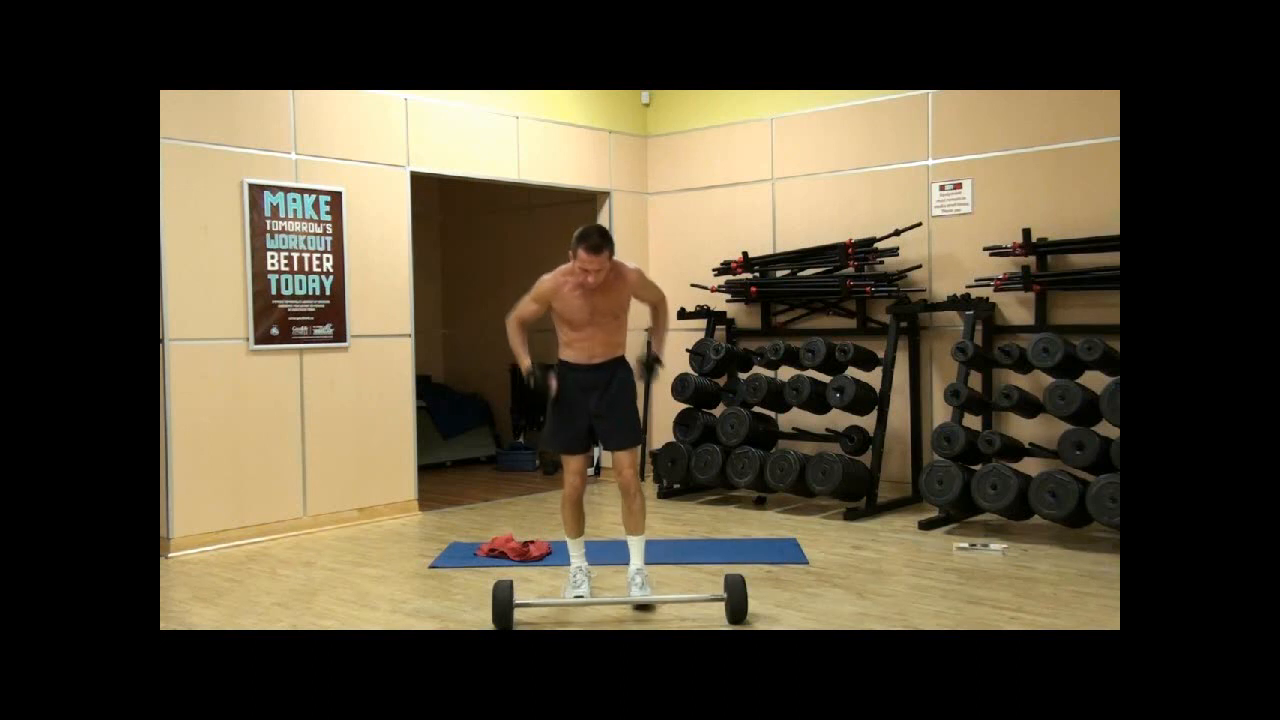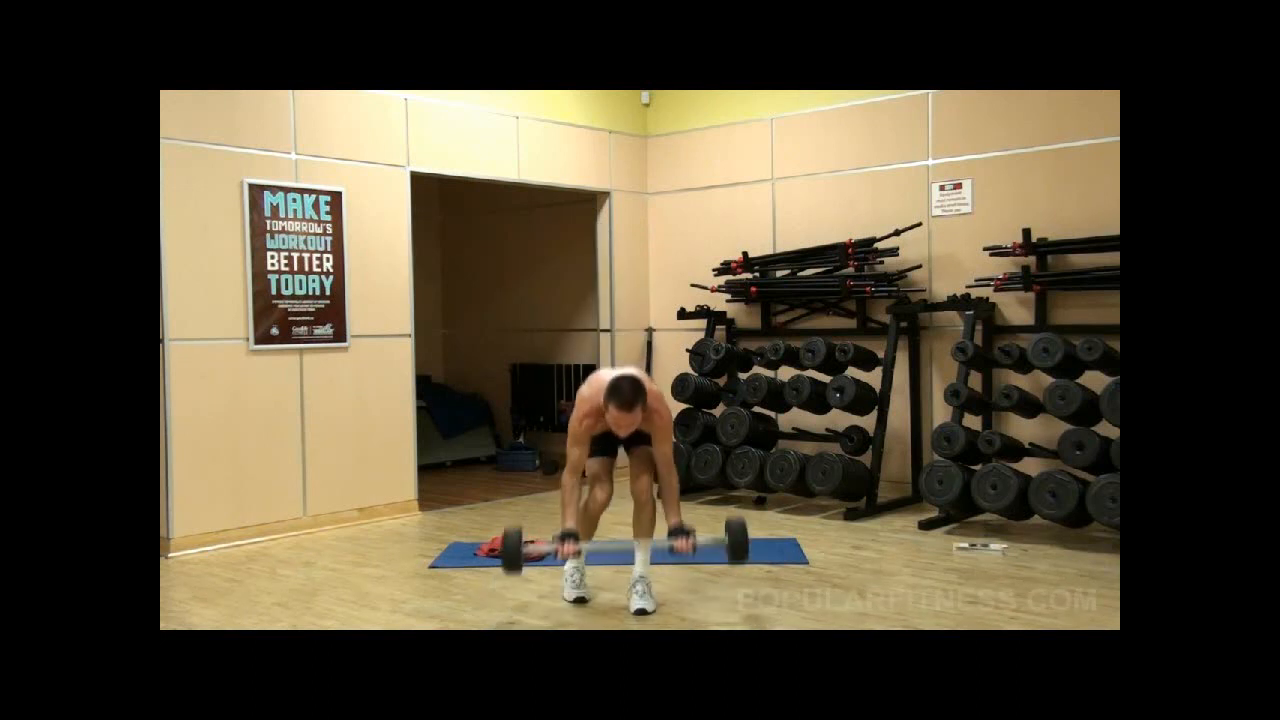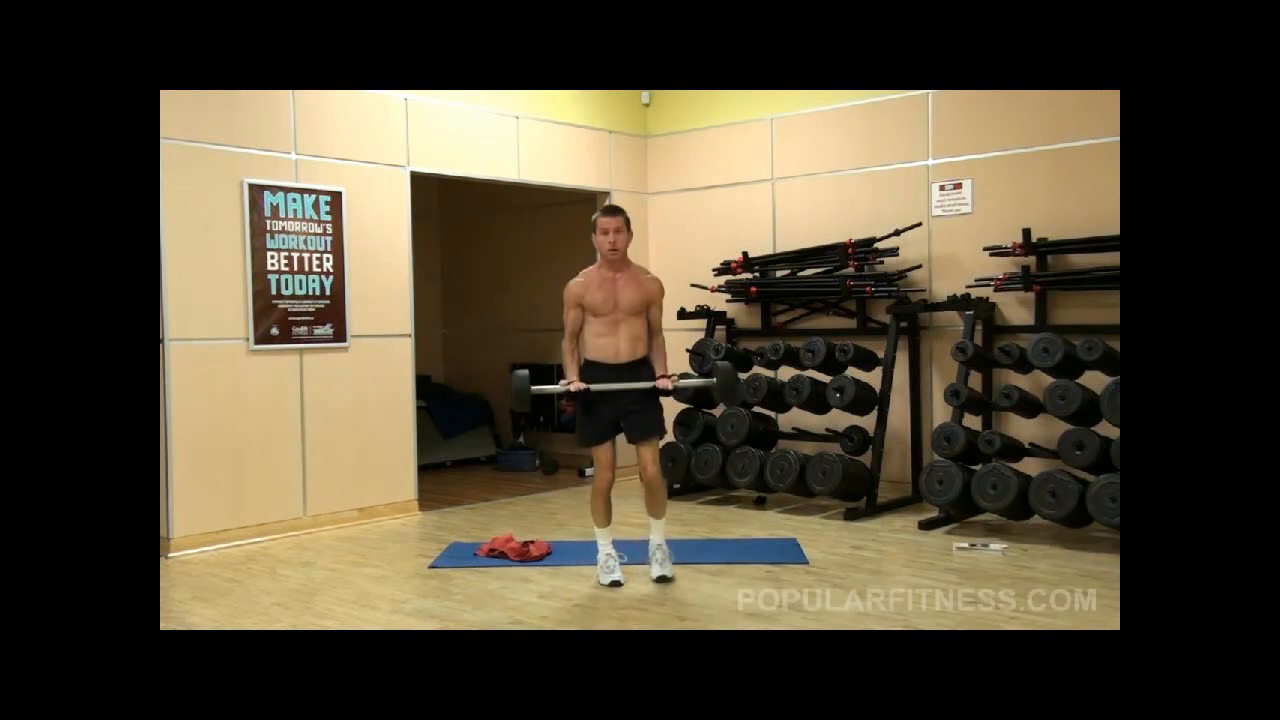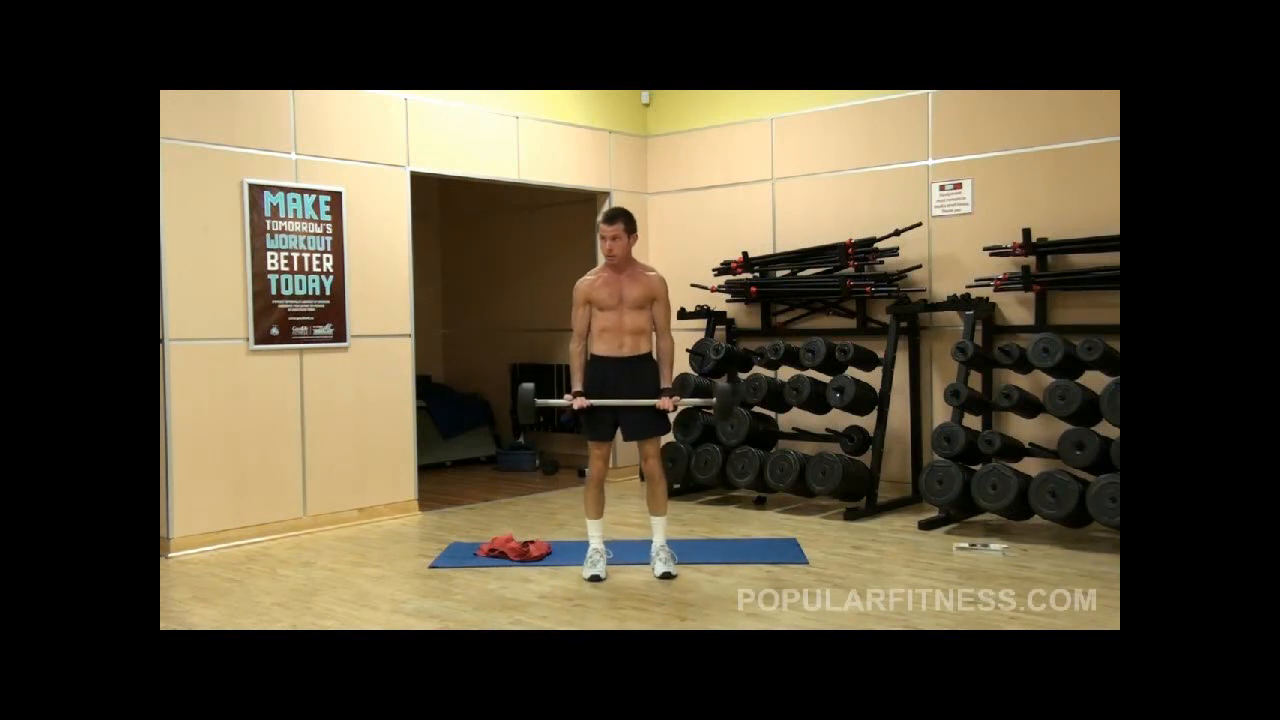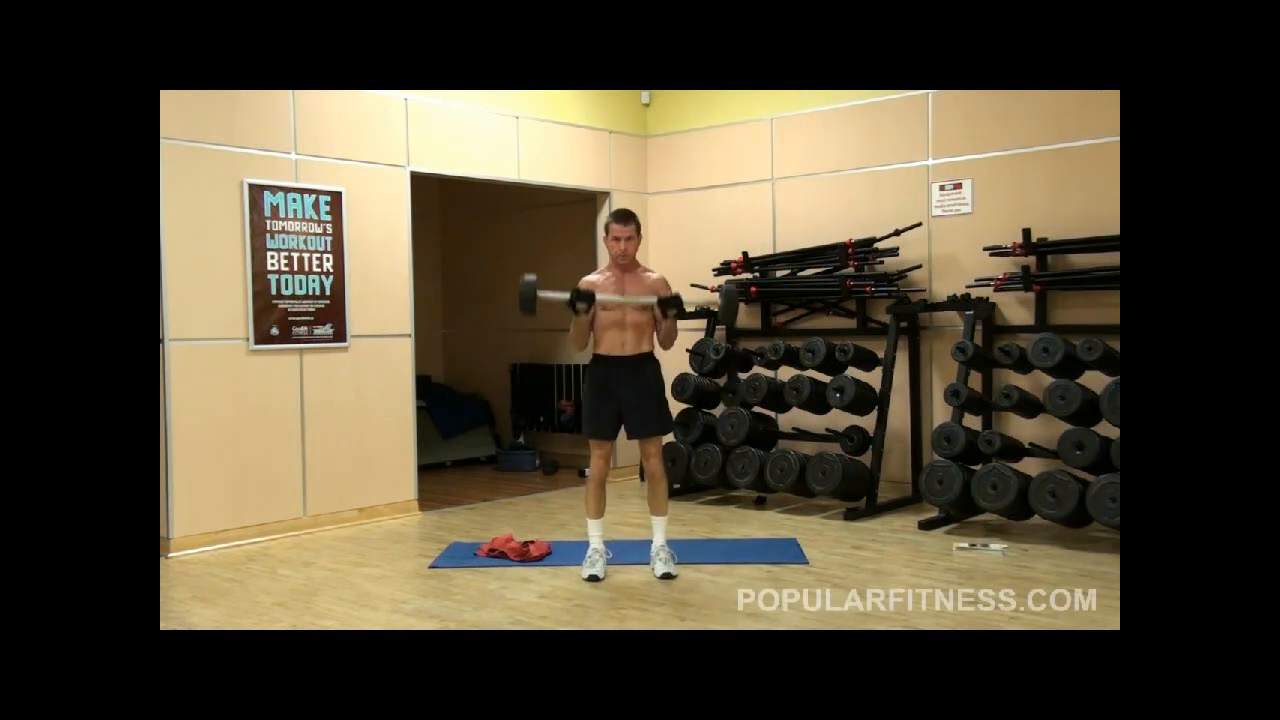
dt=1s
person 1, frame 1
left shoulder: (629, 278)
right shoulder: (552, 285)
left elbow: (659, 302)
right elbow: (514, 321)
left wrist: (655, 353)
right wrist: (528, 368)
left hip: (615, 377)
right hip: (569, 379)
left knee: (628, 477)
right knee: (573, 482)
left ankle: (637, 570)
right ankle: (578, 567)
person 1, frame 2
left shoulder: (658, 410)
right shoulder: (586, 409)
left elbow: (666, 469)
right elbow: (572, 472)
left wrist: (676, 525)
right wrist: (568, 530)
left hip: (644, 429)
right hip: (598, 430)
left knee: (643, 489)
right knee: (600, 494)
left ankle: (641, 577)
right ankle: (575, 567)
person 1, frame 3
left shoulder: (650, 284)
right shoulder: (578, 287)
left elbow: (655, 335)
right elbow: (571, 339)
left wrist: (662, 373)
right wrist: (572, 375)
left hip: (638, 378)
right hip: (596, 380)
left knee: (651, 472)
right knee: (603, 475)
left ankle: (657, 544)
right ankle: (606, 554)
person 1, frame 4
left shoulder: (653, 281)
right shoulder: (586, 285)
left elbow: (664, 336)
right elbow: (578, 340)
left wrist: (667, 387)
right wrist: (577, 388)
left hip: (641, 371)
right hip: (601, 372)
left knee: (652, 462)
right knee: (597, 464)
left ankle: (659, 545)
right ankle: (596, 547)
person 1, frame 5
left shoulder: (656, 282)
right shoulder: (590, 283)
left elbow: (667, 341)
right elbow: (578, 343)
left wrist: (669, 315)
right wrist: (580, 312)
left hip: (644, 371)
right hip: (603, 372)
left knee: (653, 460)
right knee: (598, 462)
left ankle: (659, 544)
right ankle: (595, 546)
